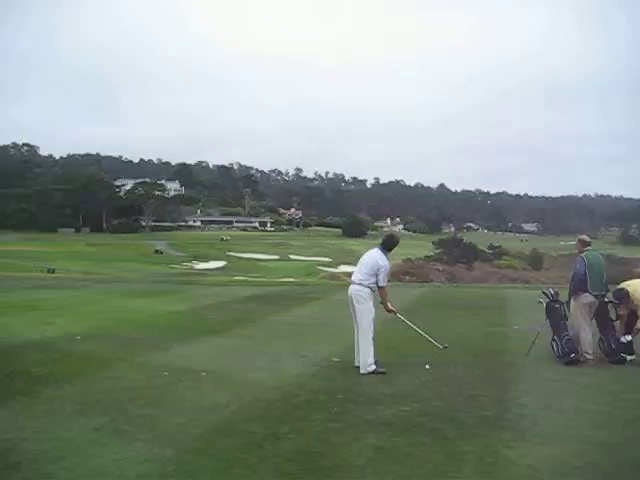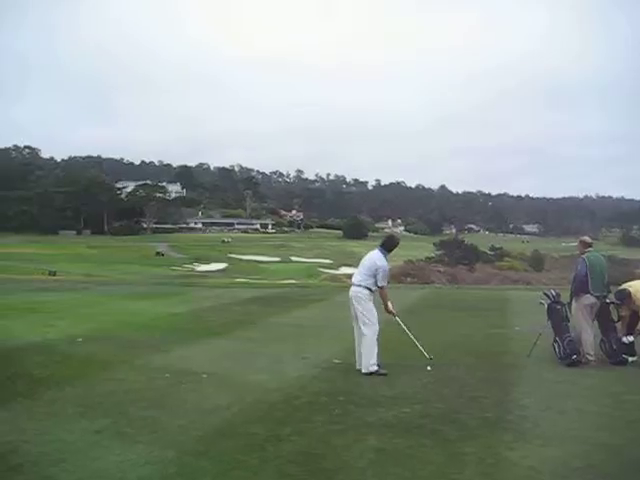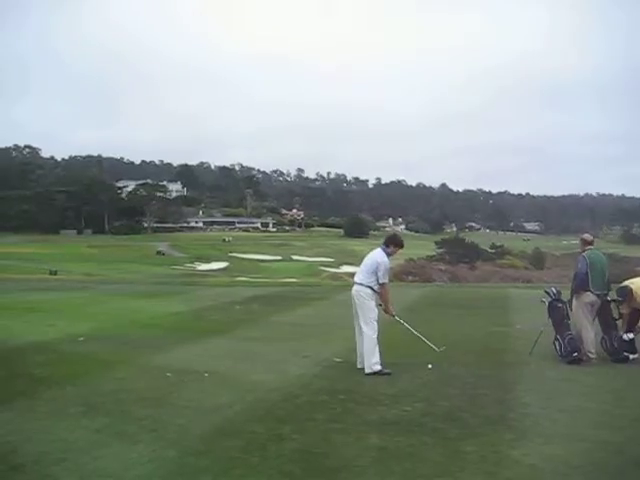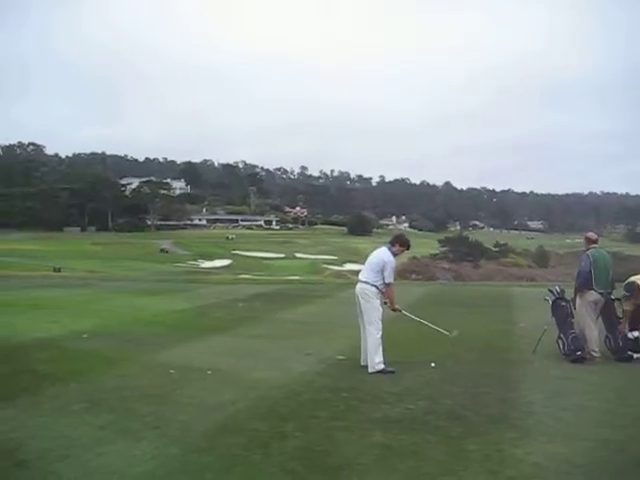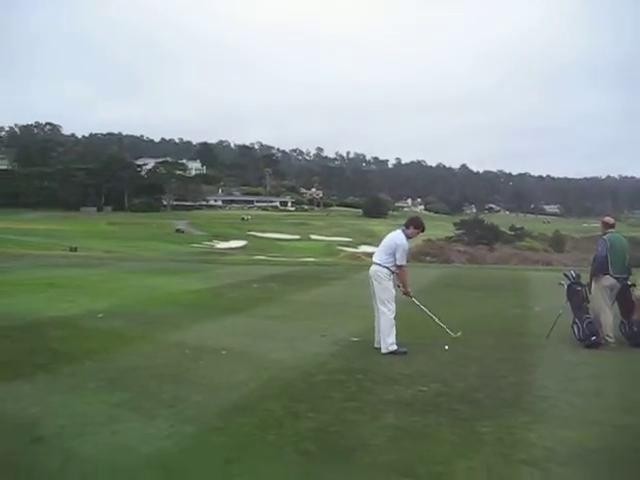
dt=0.3s
person 1, frame 1
left shoulder: (371, 252)
right shoulder: (384, 263)
right elbow: (382, 287)
left wrist: (386, 301)
right wrist: (386, 306)
left hip: (354, 289)
right hip: (363, 293)
left knee: (360, 328)
right knee: (366, 330)
left ankle: (361, 360)
right ankle: (367, 366)
person 1, frame 2
left shoulder: (373, 254)
right shoulder: (382, 263)
right elbow: (382, 288)
left wrist: (388, 302)
right wrist: (386, 306)
left hip: (355, 291)
right hip: (363, 294)
left knee: (361, 330)
right knee: (371, 330)
left ankle: (362, 363)
right ankle: (369, 366)
person 1, frame 3
left shoulder: (376, 253)
right shoulder: (384, 260)
right elbow: (383, 286)
left wrist: (382, 301)
right wrist: (388, 306)
left hip: (358, 290)
right hip: (365, 293)
left knee: (362, 329)
right knee: (370, 330)
left ankle: (363, 362)
right ankle: (373, 366)
person 1, frame 4
left shoulder: (380, 251)
right shoulder: (389, 259)
right elbow: (389, 285)
left wrist: (386, 299)
right wrist: (394, 304)
left hip: (362, 288)
right hip: (369, 291)
left knee: (367, 327)
right knee: (374, 329)
left ankle: (367, 359)
right ankle: (376, 365)
person 1, frame 5
left shoulder: (396, 234)
right shoulder: (402, 242)
right elbow: (401, 268)
left wrist: (402, 284)
right wrist: (405, 288)
left hip: (376, 270)
right hip: (382, 273)
left knee: (380, 309)
right knee: (387, 310)
left ankle: (380, 341)
right ankle: (388, 346)
person 2, frame 1
left shoulder: (582, 257)
right shoulder: (599, 257)
left elbow: (578, 276)
right elbow: (603, 278)
left wrist: (572, 292)
right wrist: (602, 293)
left hip: (582, 296)
right hip: (596, 297)
left knee: (582, 326)
right knee: (586, 324)
left ankle: (587, 355)
right ankle: (586, 351)
person 2, frame 2
left shoulder: (583, 259)
right shoulder: (601, 258)
left elbow: (579, 278)
right elbow: (605, 278)
left wrist: (573, 294)
right wrist: (604, 294)
left hip: (584, 297)
right hip: (598, 298)
left knee: (584, 327)
right knee: (588, 326)
left ankle: (589, 356)
right ankle: (587, 353)
person 2, frame 3
left shoulder: (584, 257)
right shoulder: (602, 257)
left elbow: (580, 275)
right elbow: (606, 277)
left wrist: (574, 291)
right wrist: (605, 292)
left hip: (584, 295)
right hip: (598, 296)
left knee: (584, 325)
right knee: (589, 324)
left ankle: (590, 354)
right ankle: (588, 350)
person 2, frame 4
left shoulder: (588, 255)
right shoulder: (606, 255)
left elbow: (583, 274)
right elbow: (610, 275)
left wrist: (577, 290)
right wrist: (609, 291)
left hip: (588, 293)
right hip: (602, 294)
left knee: (588, 324)
right knee: (592, 322)
left ankle: (594, 352)
right ankle: (592, 349)
person 2, frame 5
left shoulder: (605, 240)
right shoulder: (623, 240)
left elbow: (599, 259)
right elbow: (627, 261)
left wrist: (593, 275)
right wrist: (626, 276)
left hip: (604, 278)
right hip: (618, 279)
left knee: (603, 309)
right knee: (607, 308)
left ankle: (609, 338)
right ankle: (607, 334)
